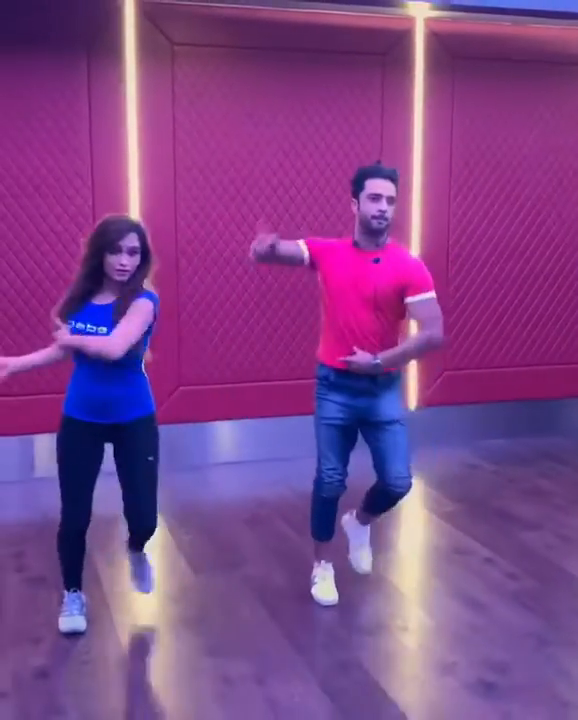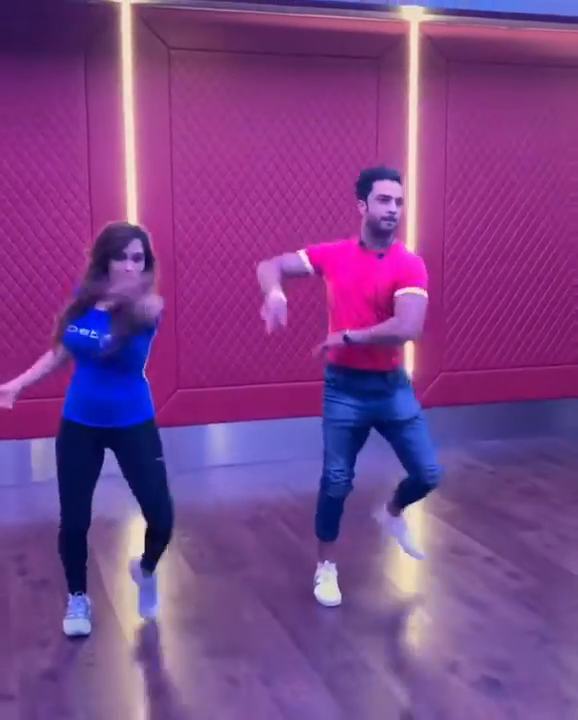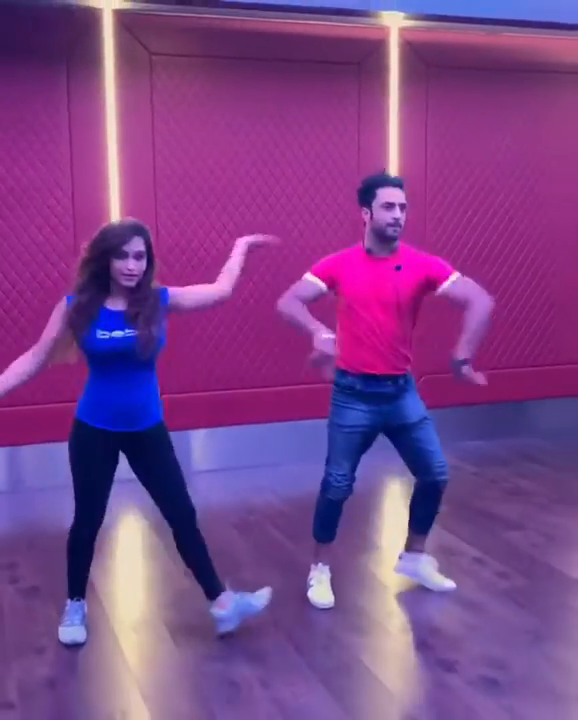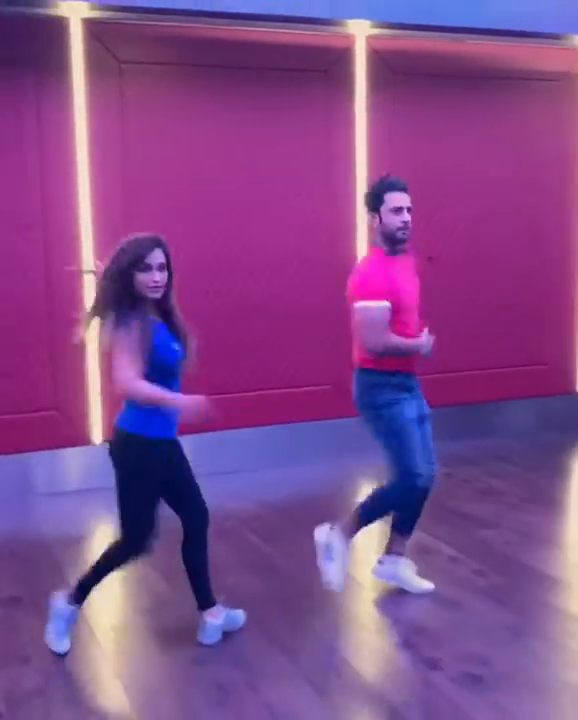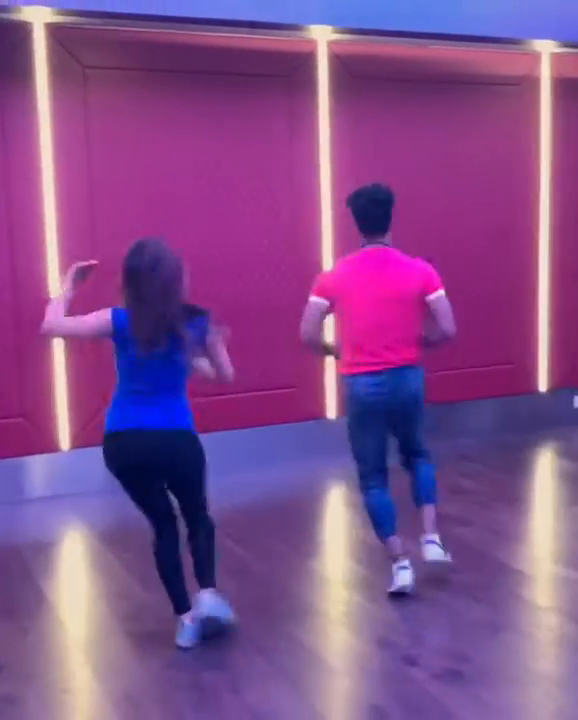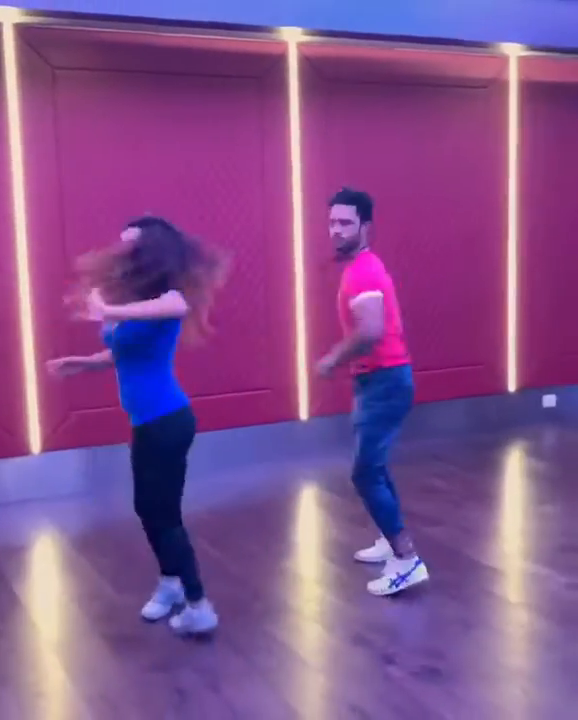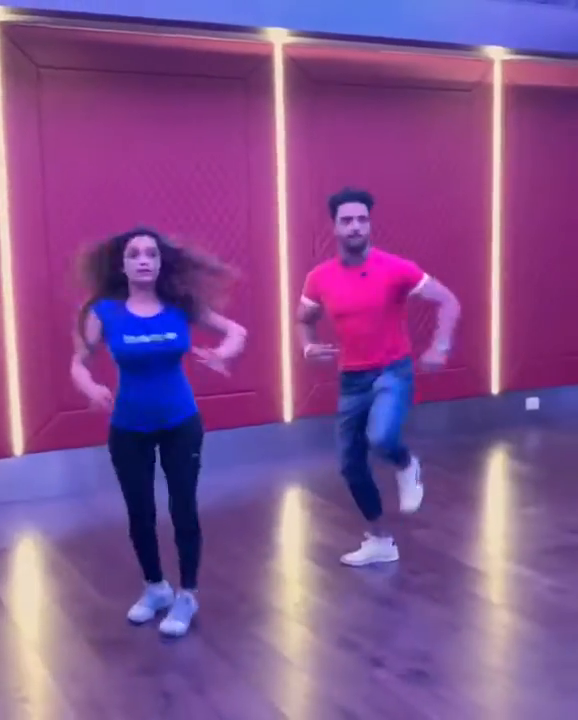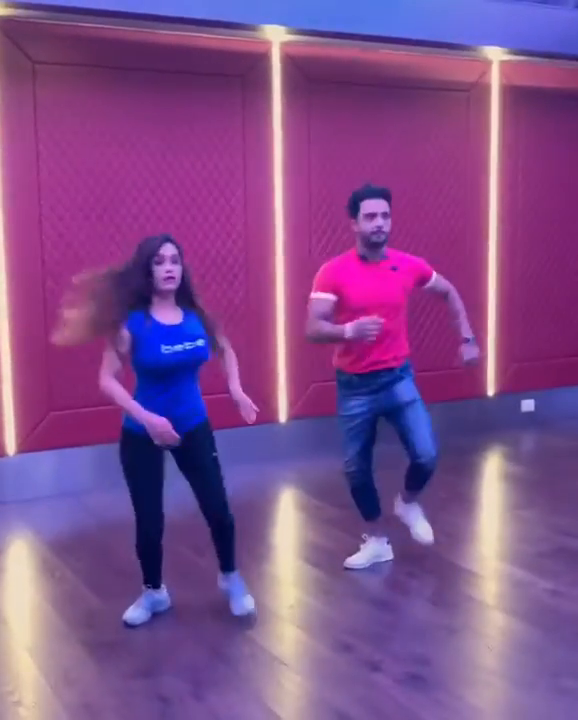
dt=0.2s
person 1, frame 1
left shoulder: (409, 267)
right shoulder: (325, 252)
left elbow: (433, 333)
right elbow: (263, 254)
left wrist: (380, 362)
right wrist: (269, 242)
left hip: (382, 388)
right hip: (334, 387)
left knee: (396, 482)
right knee: (329, 481)
left ankle: (360, 521)
right ankle: (322, 566)
person 1, frame 2
left shoulder: (410, 265)
right shoulder: (331, 255)
left elbow: (408, 328)
right elbow: (270, 267)
left wrist: (347, 337)
right wrist: (274, 293)
left hip: (392, 386)
right hip: (343, 387)
left knee: (428, 474)
right knee: (336, 481)
left ankle: (394, 512)
right ankle: (327, 567)
person 1, frame 3
left shoulder: (424, 265)
right shoulder: (338, 266)
left elbow: (481, 302)
right elbow: (288, 302)
left wrist: (462, 357)
right wrist: (321, 333)
left hip: (401, 390)
right hip: (354, 392)
left knee: (436, 475)
right knee: (337, 485)
left ankle: (414, 557)
right ankle: (320, 569)
person 1, frame 4
left shoulder: (402, 262)
right shoulder: (374, 274)
right elbow: (376, 343)
left wrist: (413, 329)
right wrist: (417, 344)
left hip: (402, 386)
right hip: (383, 388)
left knee: (424, 475)
right knee: (413, 479)
left ankle: (394, 560)
right ankle: (338, 535)
person 1, frame 5
left shoulder: (331, 276)
right shoulder: (420, 270)
left elbow: (308, 335)
right elbow: (446, 331)
left wrist: (337, 350)
left hip: (359, 387)
right hip: (405, 382)
left knee: (371, 477)
right knee: (416, 458)
left ankle: (399, 564)
right ankle: (430, 539)
person 1, frame 6
left shoulder: (360, 273)
right shoulder: (362, 269)
left elbow: (371, 332)
left wrist: (333, 360)
right wrist: (346, 351)
left hip: (380, 383)
right hip: (390, 379)
left knee: (367, 475)
right knee: (372, 466)
left ankle: (407, 561)
right ankle: (395, 543)
person 1, frame 7
left shoulder: (396, 268)
right shoulder: (319, 277)
left elbow: (449, 302)
right elbow: (303, 321)
left wrist: (441, 345)
right wrist: (309, 346)
left hip: (392, 372)
right hip: (350, 382)
left knee: (381, 439)
right knee: (351, 465)
left ankle: (407, 466)
right ankle: (379, 541)
person 1, frame 8
left shoulder: (410, 266)
right shoulder: (332, 273)
left elbow: (449, 293)
right elbow: (314, 327)
left wrist: (466, 338)
right wrist: (348, 331)
left hip: (398, 378)
right hip: (353, 385)
left knee: (426, 454)
right knee: (356, 468)
left ankle: (409, 502)
right ankle: (376, 542)
person 2, frame 1
left shoulder: (143, 301)
right shoulder: (79, 297)
left elbow: (115, 348)
left wrist: (69, 337)
left hip: (134, 421)
right hip: (80, 421)
left knee: (142, 516)
right knee: (75, 516)
left ankle: (136, 551)
right ankle: (73, 595)
person 2, frame 2
left shoulder: (144, 307)
right shoulder: (81, 303)
left elbow: (147, 307)
right elbow: (62, 353)
left wrist: (131, 292)
left hip: (134, 426)
right hip: (79, 426)
left knee: (161, 515)
right knee: (74, 521)
left ankle: (146, 571)
right ankle: (78, 599)
person 2, frame 3
left shoulder: (159, 300)
right shoulder: (77, 305)
left elbow: (220, 291)
right elbow: (36, 356)
left wrist: (240, 247)
left hip: (148, 429)
right hip: (95, 431)
left knee: (183, 515)
right knee: (87, 522)
left ankle: (222, 602)
right ankle: (75, 606)
person 2, frame 4
left shoulder: (160, 315)
right shoulder: (129, 321)
right elbow: (128, 383)
right wrist: (176, 400)
left hip: (158, 440)
right hip: (140, 443)
left knee: (197, 518)
right knee: (137, 538)
left ankle: (210, 613)
right ankle: (70, 603)
person 2, frame 5
left shoulder: (118, 319)
right shoulder: (197, 322)
left elbow: (51, 326)
right elbow: (223, 372)
left wrist: (69, 284)
left hip: (119, 441)
right hip: (176, 440)
left knee: (163, 524)
right knee: (198, 519)
left ankle: (188, 618)
right ankle: (207, 597)
person 2, frame 6
left shoulder: (168, 297)
right shoulder: (136, 299)
left elbow: (179, 306)
left wrist: (111, 311)
right wrist: (81, 362)
left hip: (161, 424)
right hip: (162, 420)
left knee: (160, 513)
right knee: (152, 507)
left ankle: (198, 607)
right ankle: (172, 584)
person 2, frame 7
left shoulder: (183, 307)
right shoulder: (103, 312)
left elbow: (236, 330)
right elbow: (79, 363)
left wrist: (221, 353)
right wrist: (90, 386)
left hip: (180, 424)
right hip: (128, 429)
left knee: (183, 510)
right knee: (140, 515)
left ankle: (185, 595)
right ankle: (155, 589)
person 2, frame 8
left shoulder: (195, 316)
right shoulder: (130, 323)
left elbow: (224, 349)
right elbow: (107, 381)
left wrist: (237, 390)
right wrist: (147, 418)
left hip: (194, 428)
right hip: (143, 436)
left knee: (218, 511)
right knee: (149, 523)
left ankle: (231, 580)
right ankle: (153, 592)
